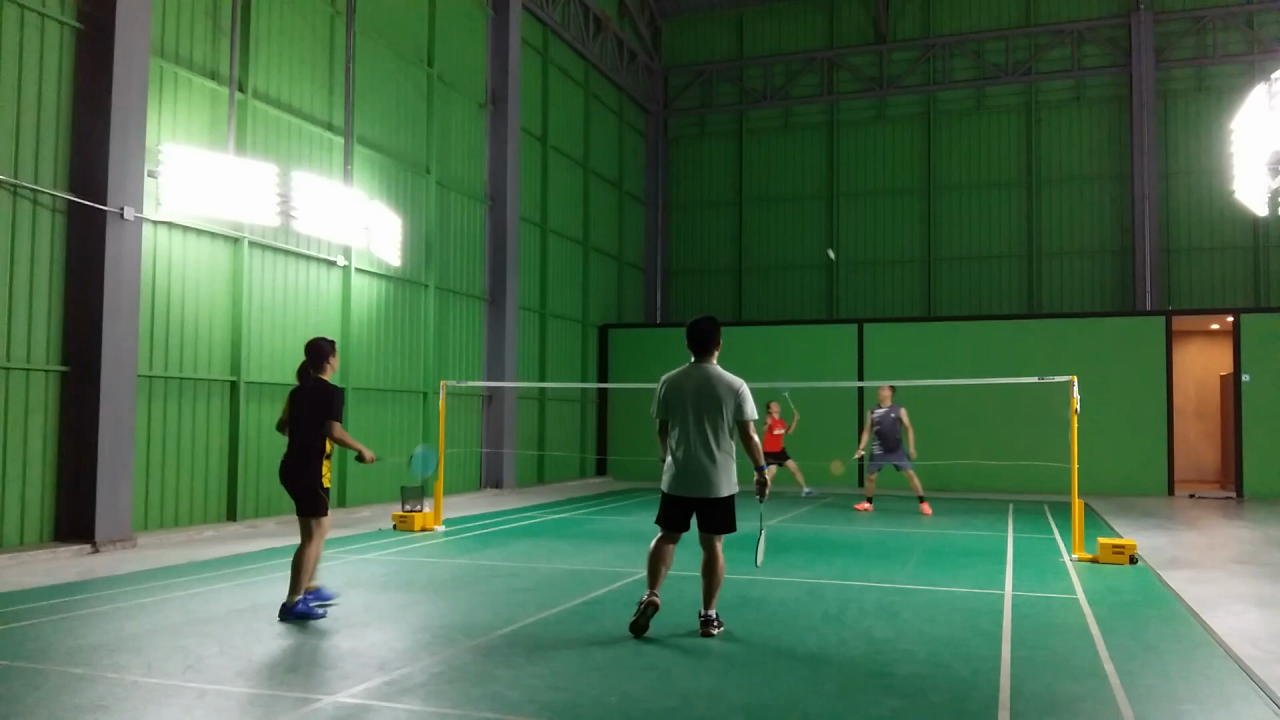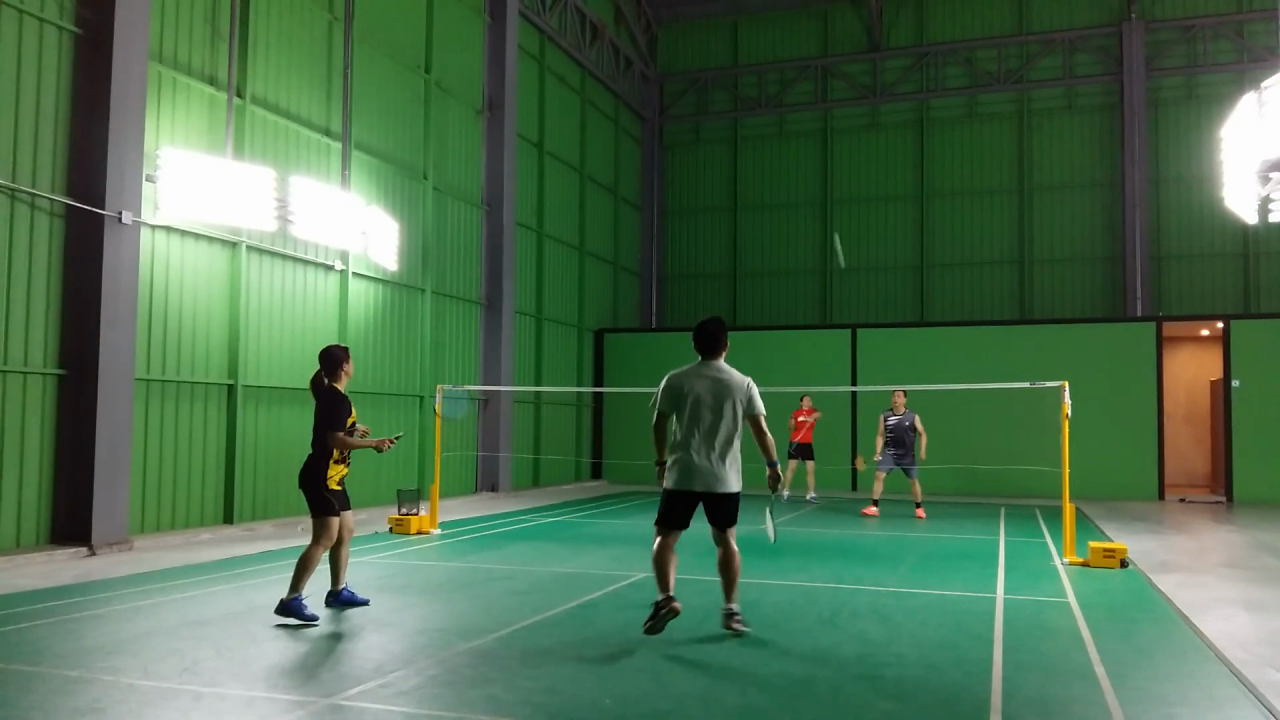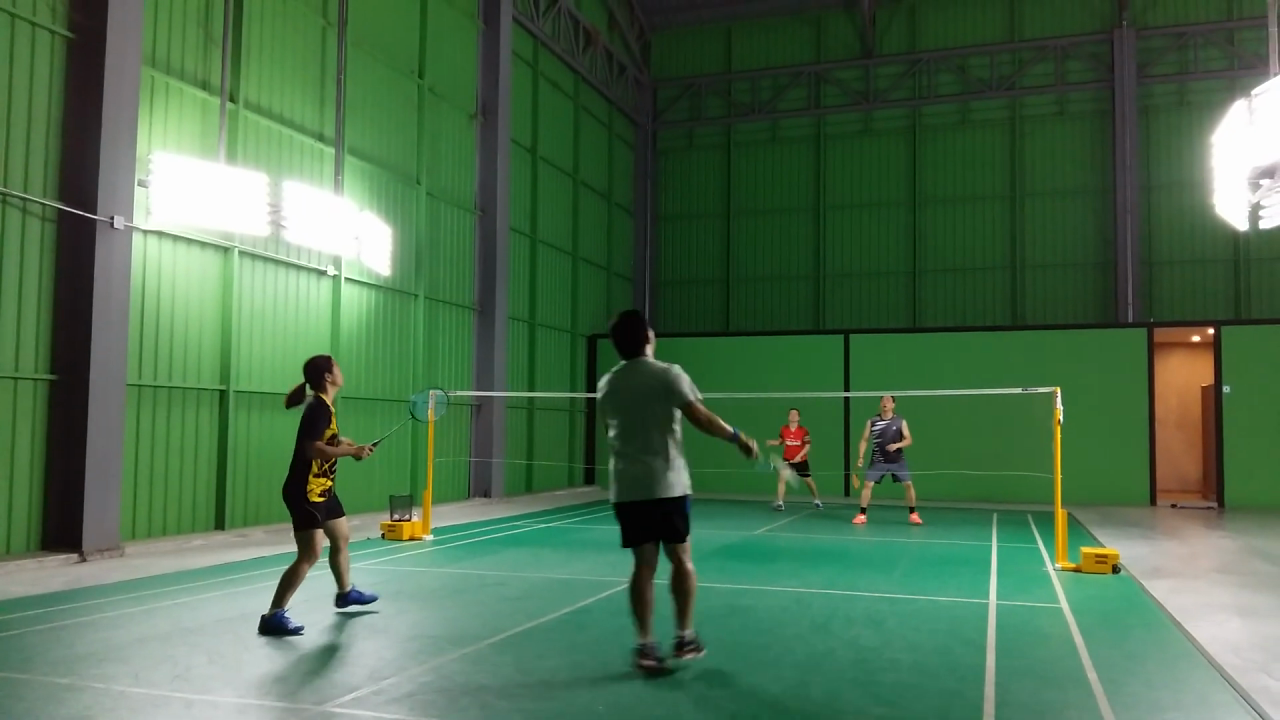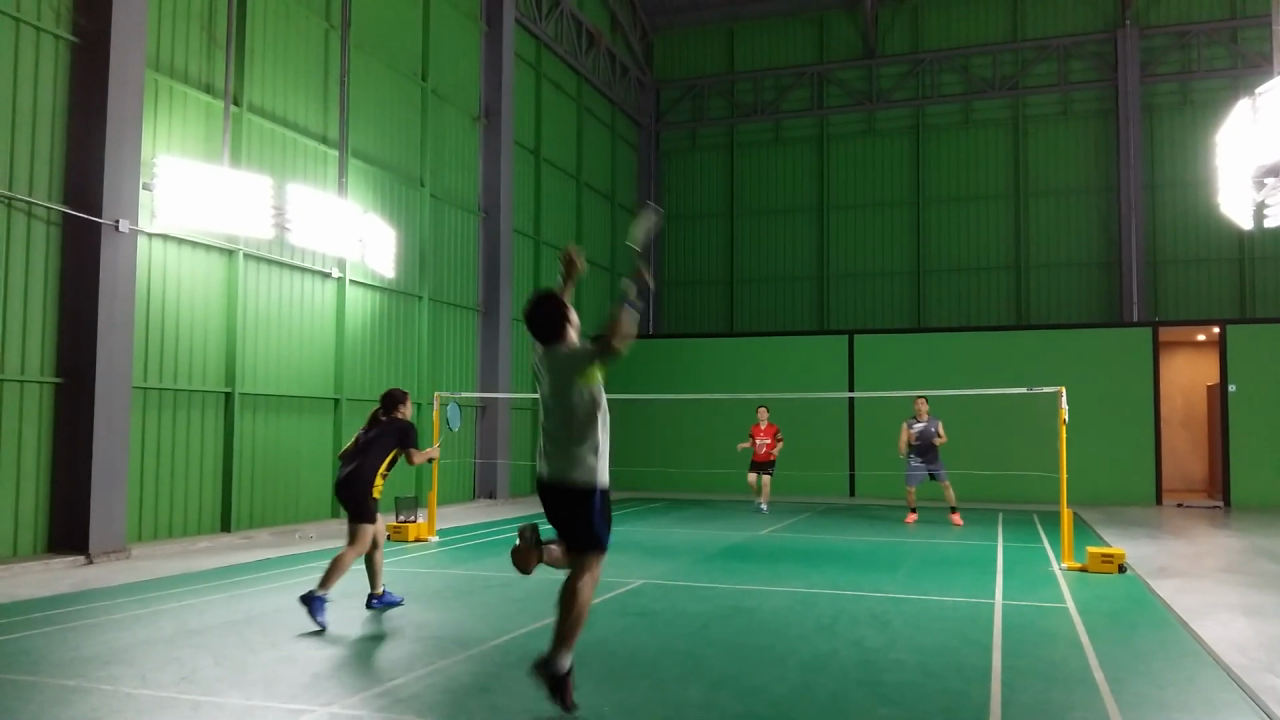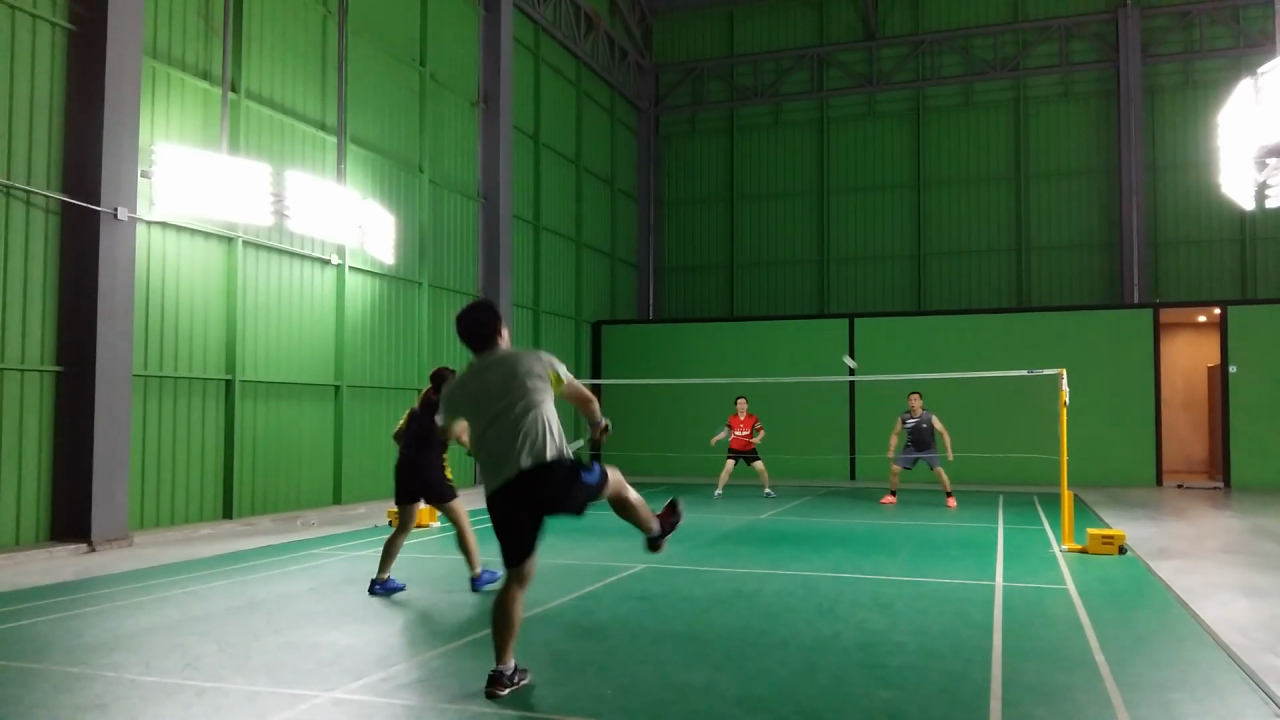
dt=0.5s
person 1, frame 1
left shoulder: (669, 382)
right shoulder: (735, 385)
left elbow: (662, 429)
right elbow: (748, 434)
right wrist: (761, 470)
left hip: (677, 478)
right hip: (718, 481)
left knee: (666, 538)
right knee: (712, 546)
left ankle: (651, 596)
right ankle: (708, 616)
person 1, frame 2
left shoulder: (675, 380)
right shoulder: (743, 383)
left elbow: (659, 425)
right elbow: (761, 429)
left wrist: (662, 461)
right wrist: (773, 466)
left hip: (683, 475)
right hip: (725, 479)
left knee: (664, 538)
right knee: (726, 541)
left ankle: (666, 598)
right ankle: (731, 610)
person 1, frame 3
left shoulder: (607, 383)
right shoulder: (666, 374)
right elbow: (698, 416)
right wrist: (738, 438)
left hip: (624, 488)
right hip: (665, 484)
left knee: (643, 564)
right knee: (680, 556)
left ankle: (647, 646)
right ankle: (684, 636)
person 1, frame 4
left shoulder: (545, 356)
right shoulder: (573, 358)
left elbow: (549, 319)
right elbow: (613, 343)
left wrist: (568, 279)
right wrist: (631, 294)
left hip: (555, 476)
right hip: (580, 478)
left knee: (579, 555)
right knee: (586, 569)
left ankle: (535, 547)
right ankle: (558, 663)
person 1, frame 5
left shoulder: (459, 386)
right shoulder: (533, 361)
left elbow: (451, 430)
right elbow: (581, 396)
right wrist: (598, 422)
left hip: (504, 488)
right hip: (550, 471)
left knee: (516, 581)
right knee: (614, 482)
left ankle: (503, 671)
right ankle: (656, 531)
person 2, frame 1
left shoulder: (299, 391)
right shoulder: (331, 392)
left elbow: (282, 426)
right elbow: (333, 432)
right wrist: (361, 449)
left hip: (293, 467)
right hip: (311, 471)
left knee: (316, 532)
right knee: (313, 537)
left ankle: (309, 588)
right ankle: (293, 603)
person 2, frame 2
left shoulder: (326, 395)
right shoulder: (339, 399)
right elbow: (335, 441)
left wrist: (352, 429)
right wrist: (374, 443)
left hip: (331, 477)
right hip: (322, 477)
left knee: (346, 533)
right knee: (324, 540)
left ankle: (338, 591)
right ankle: (291, 599)
person 2, frame 3
left shoulder: (321, 406)
right shoulder: (319, 407)
right elbow: (311, 449)
left wrist: (338, 442)
right wrist: (353, 449)
left hip: (322, 488)
right hip: (306, 491)
left knee: (341, 538)
right knee: (309, 555)
left ankle: (346, 593)
right ankle: (273, 616)
person 2, frame 4
left shoulder: (373, 427)
right shoulder: (404, 426)
left elbow: (343, 455)
right elbow: (413, 458)
right wrist: (430, 453)
left hip: (346, 482)
right hip: (362, 486)
left knee: (378, 538)
right knee: (358, 546)
left ankle: (377, 594)
right ankle: (317, 595)
person 2, frame 5
left shoulder: (417, 409)
left elbow: (398, 436)
right elbow: (461, 437)
right wrist: (470, 446)
left hip: (406, 467)
right hip: (431, 470)
left knee: (404, 527)
right knee: (461, 521)
left ankle: (381, 580)
right ankle: (477, 575)
